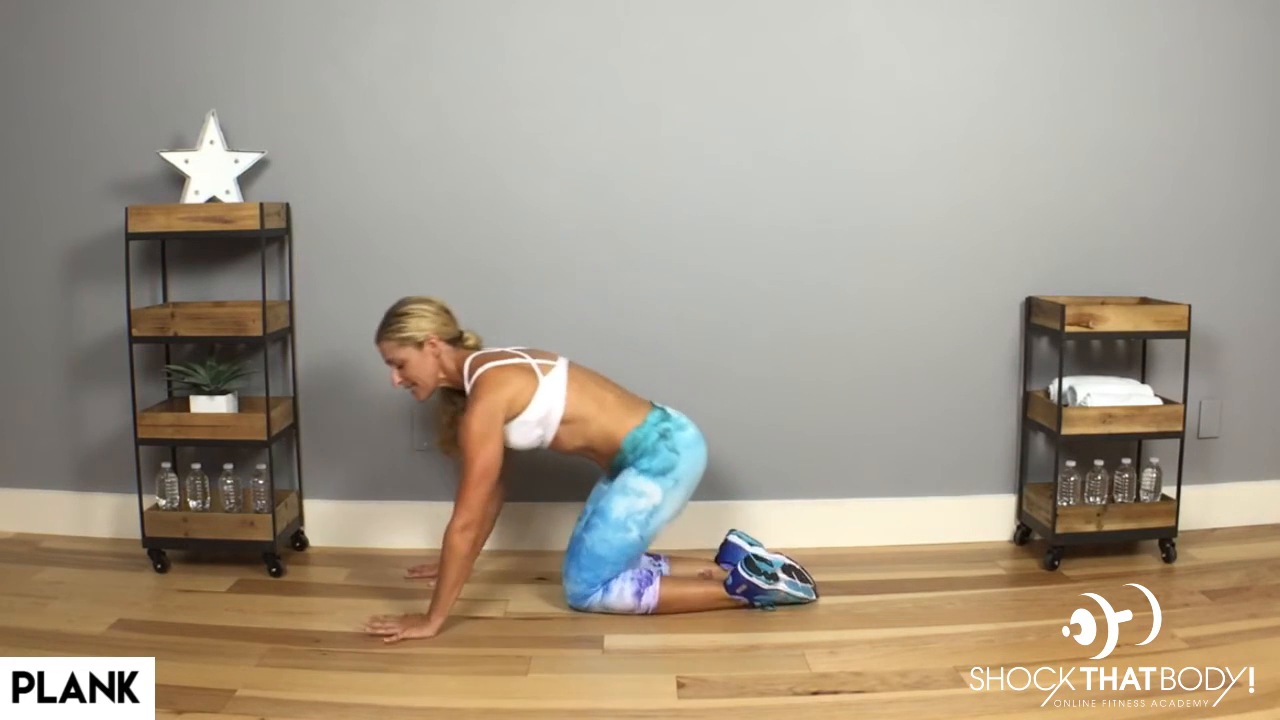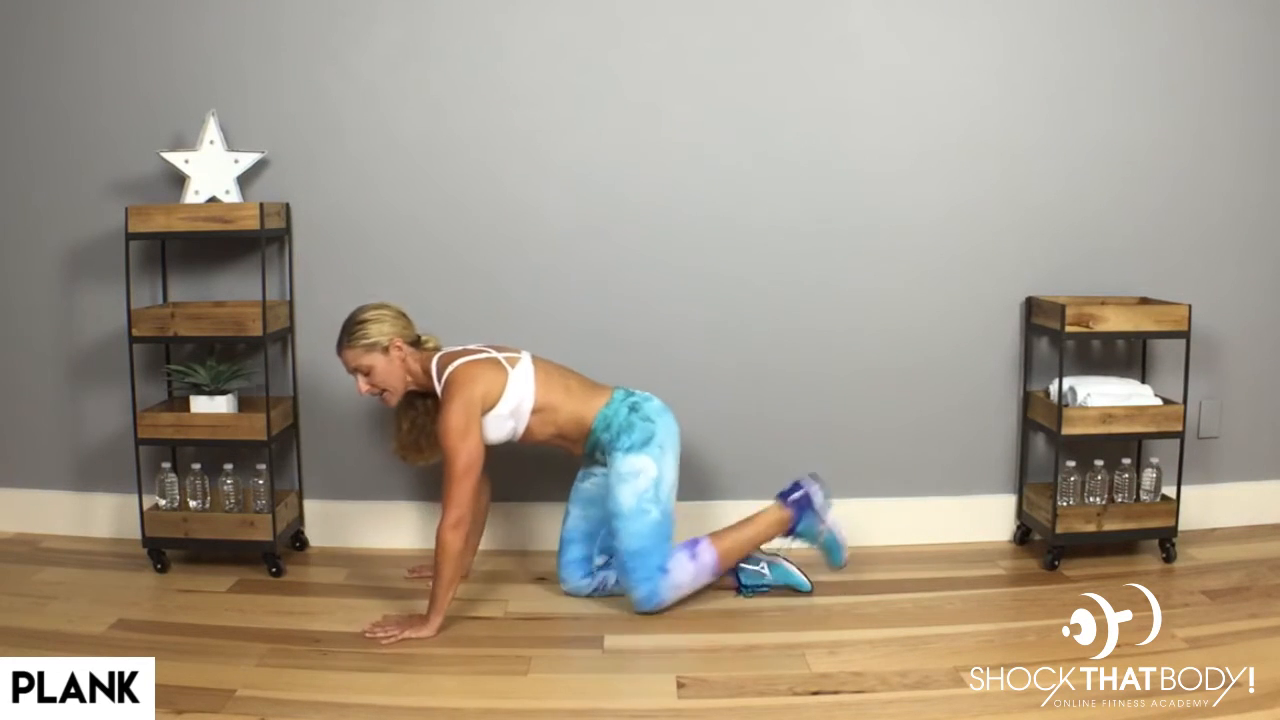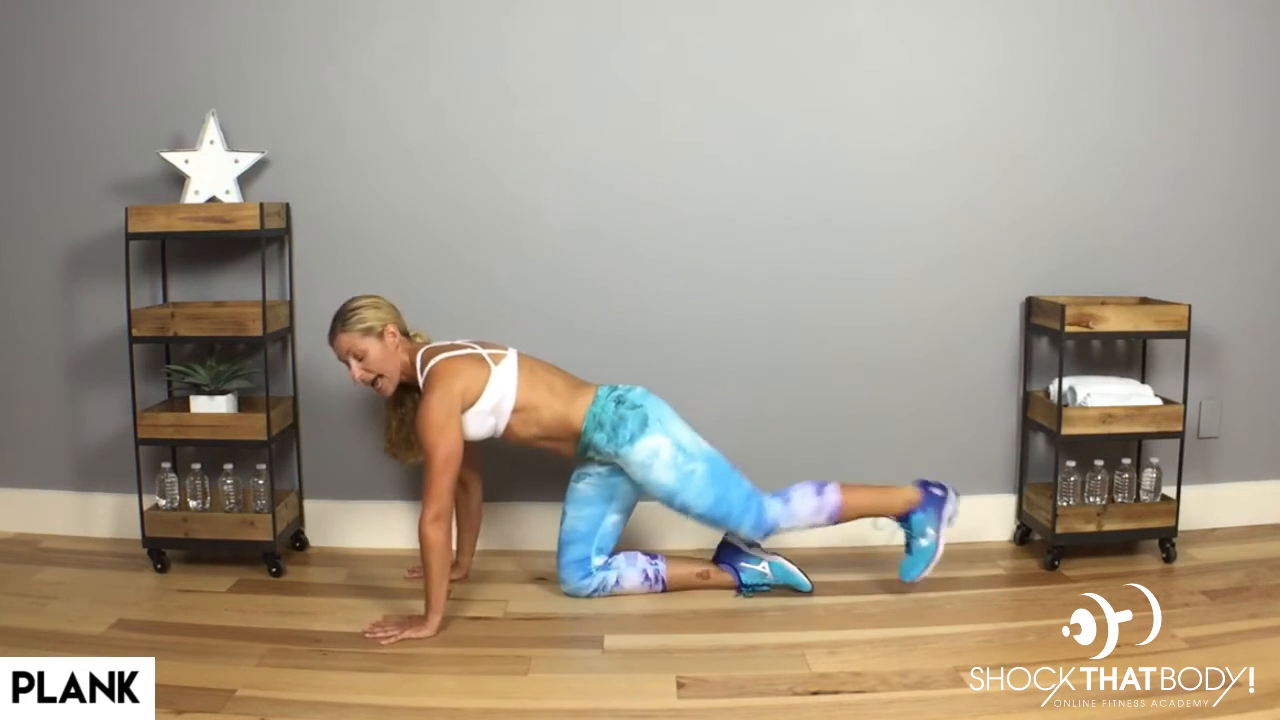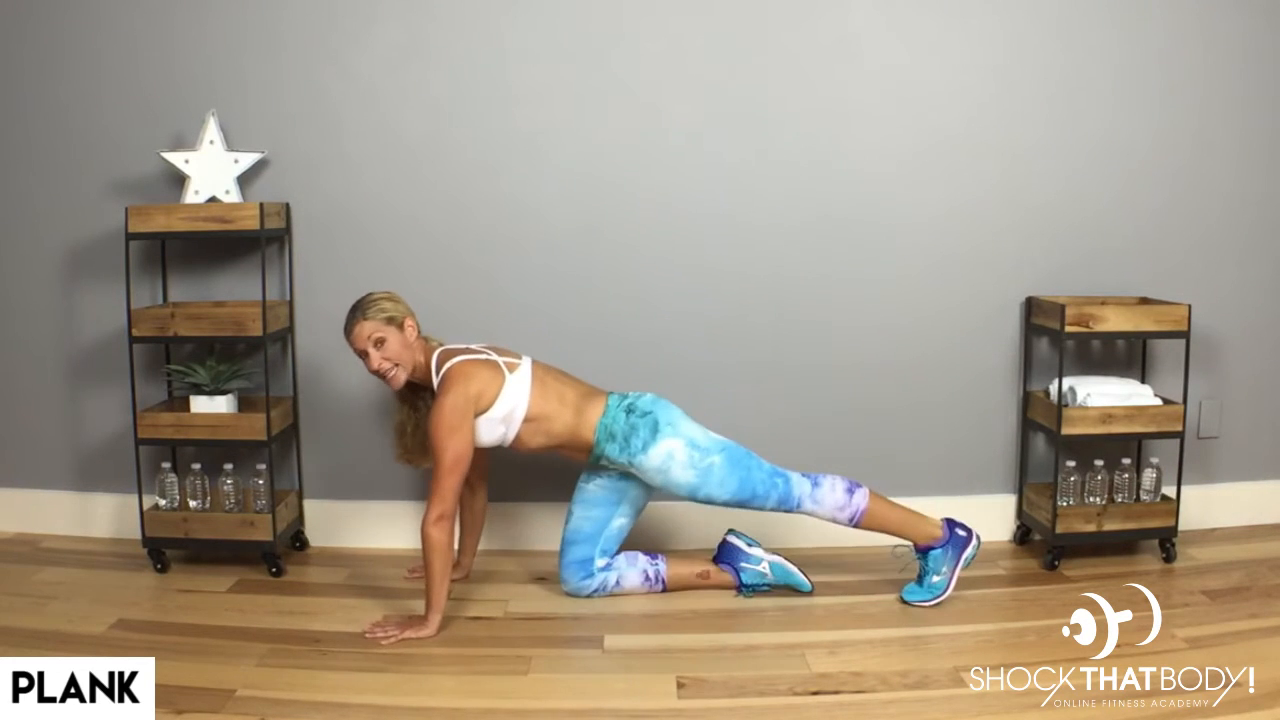
dt=0.3s
person 1, frame 1
left shoulder: (486, 396)
right shoulder: (483, 371)
left elbow: (466, 521)
right elbow: (490, 492)
left wrist: (432, 619)
right wrist: (458, 563)
left hip: (663, 451)
right hip: (647, 448)
left knee: (586, 589)
right knee: (586, 569)
left ankle: (743, 587)
right ankle: (734, 561)
person 1, frame 2
left shoulder: (457, 393)
right shoulder: (448, 375)
left elbow: (455, 520)
right elbow: (477, 486)
left wrist: (431, 619)
right wrist: (457, 565)
left hip: (635, 428)
right hip: (609, 444)
left knee: (649, 590)
right knee: (579, 577)
left ankle: (791, 509)
right ankle: (741, 565)
person 1, frame 3
left shoulder: (438, 389)
right shoulder: (439, 373)
left elbow: (434, 514)
right elbow: (468, 478)
left wrist: (431, 617)
right wrist: (462, 562)
left hip: (627, 423)
right hip: (602, 448)
left knee: (756, 515)
right knee: (580, 576)
left ankle: (920, 501)
right ankle: (738, 569)
person 1, frame 4
left shoulder: (452, 391)
right shoulder: (451, 375)
left elbow: (438, 515)
right elbow: (474, 483)
left wrist: (430, 619)
right wrist: (463, 563)
left hip: (639, 432)
right hip: (613, 456)
left knee: (782, 491)
right knee: (582, 576)
left ankle: (943, 537)
right ankle: (735, 568)
